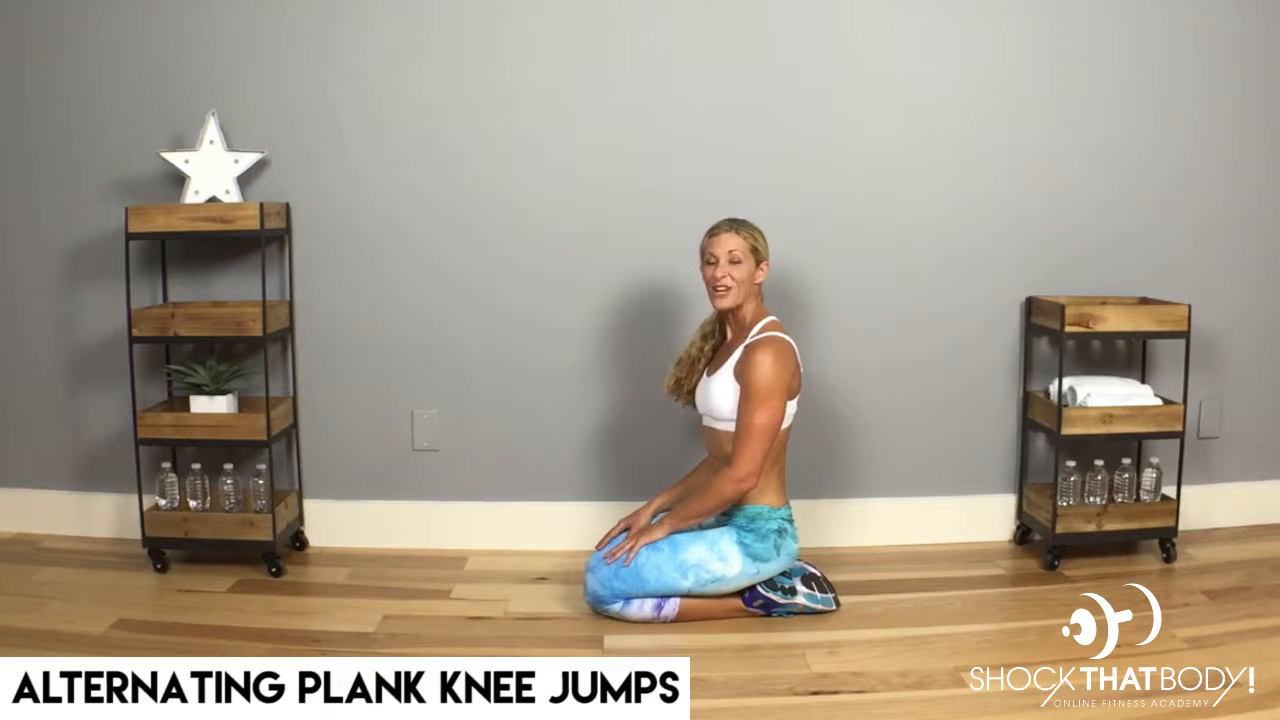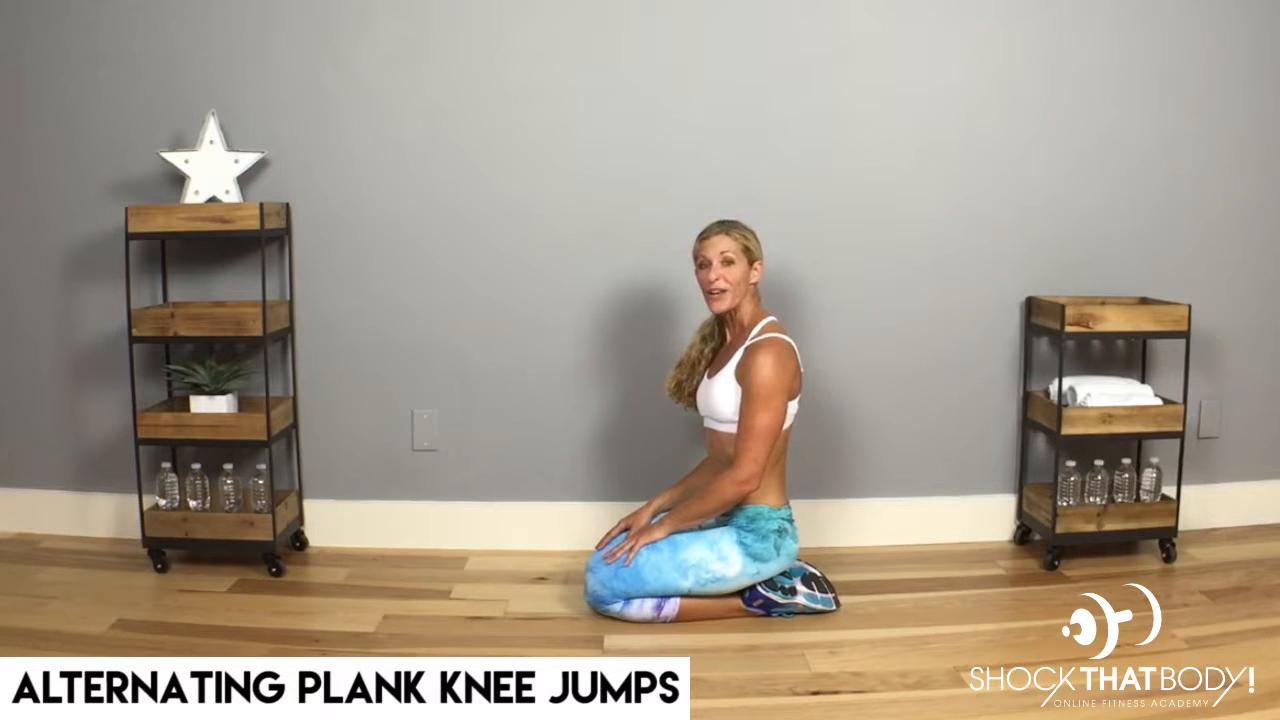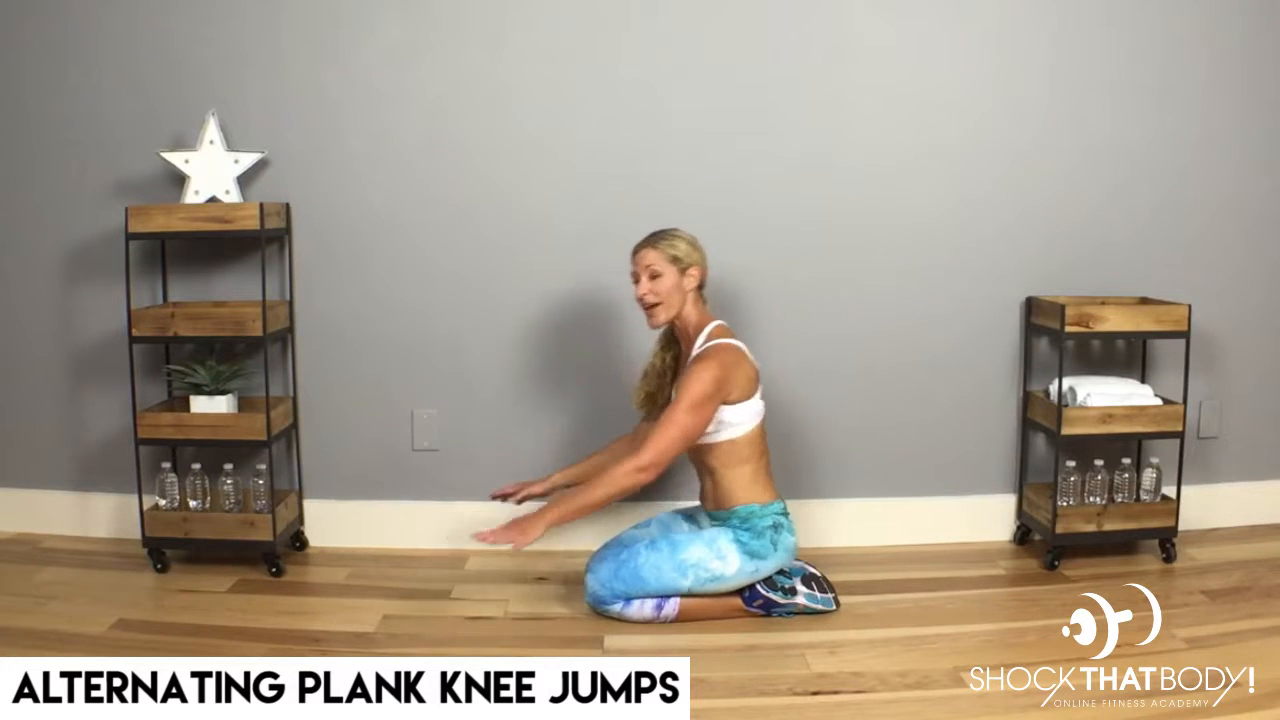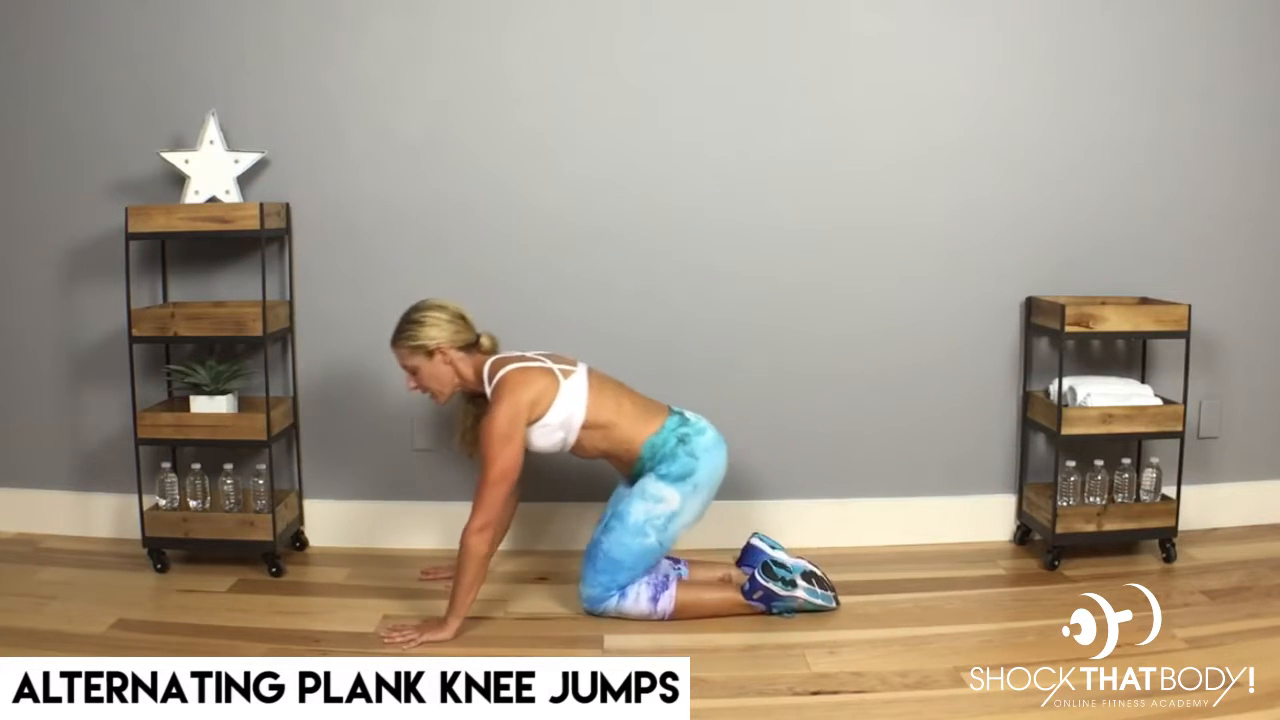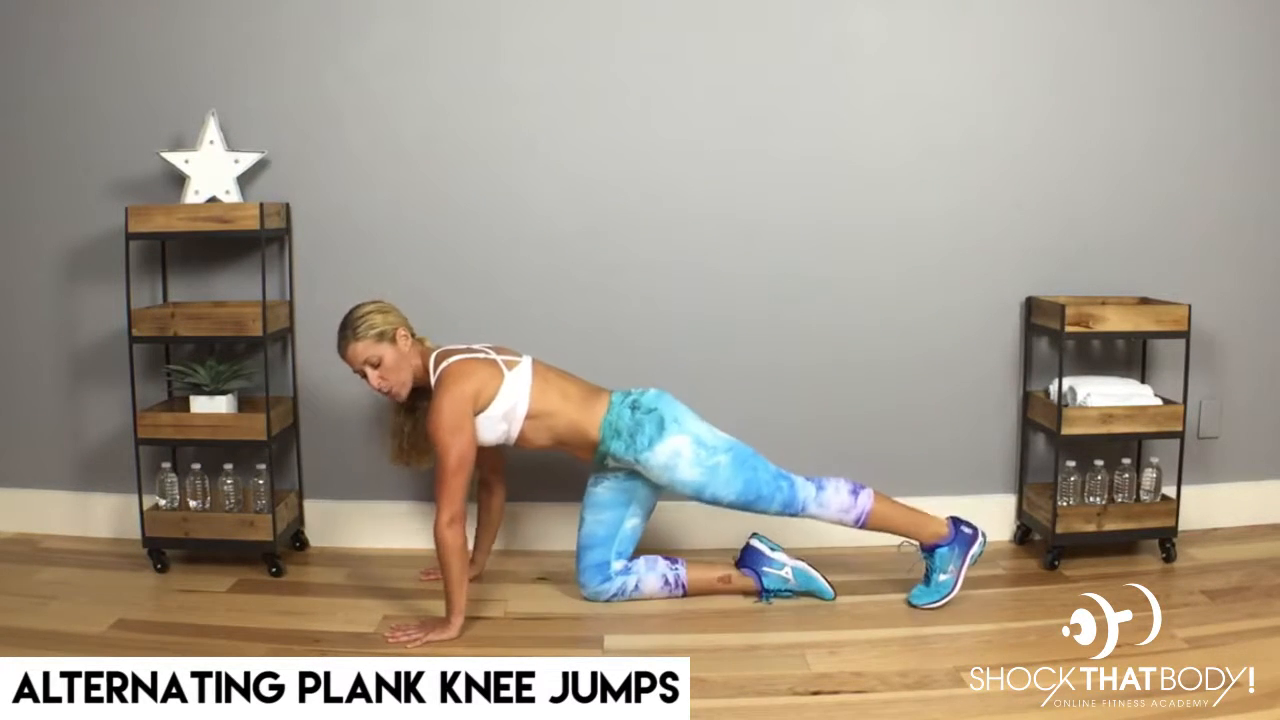
dt=1s
person 1, frame 1
left shoulder: (766, 351)
right shoulder: (725, 340)
left elbow: (742, 474)
left wrist: (664, 524)
right wrist: (654, 506)
left hip: (755, 533)
right hip: (727, 518)
left knee: (604, 585)
right knee: (605, 561)
left ankle: (760, 598)
right ankle: (771, 578)
person 1, frame 2
left shoulder: (767, 353)
right shoulder: (722, 342)
left elbow: (744, 476)
left wrist: (664, 525)
right wrist: (653, 507)
left hip: (756, 533)
right hip: (727, 518)
left knee: (604, 585)
right knee: (608, 559)
left ankle: (758, 598)
right ankle: (769, 577)
person 1, frame 3
left shoulder: (714, 361)
right shoulder: (685, 348)
left elbow: (643, 466)
right elbow: (637, 440)
left wrist: (541, 521)
right wrist: (548, 484)
left hip: (752, 534)
right hip: (718, 520)
left knee: (605, 586)
right knee: (606, 566)
left ankle: (757, 598)
right ankle: (764, 572)
person 1, frame 4
left shoulder: (507, 400)
right shoulder: (503, 375)
left elbow: (482, 523)
right elbow: (505, 495)
left wrist: (450, 621)
right wrist: (474, 567)
left hip: (683, 455)
right hip: (671, 451)
left knee: (602, 594)
right knee: (614, 571)
left ankle: (764, 594)
right ankle: (753, 569)
person 1, frame 5
left shoulder: (448, 396)
right shoulder: (456, 372)
left elbow: (449, 518)
right elbow: (493, 481)
left wrist: (453, 619)
right wrist: (478, 562)
left hip: (645, 430)
right hip: (618, 456)
left knee: (787, 494)
right knee: (599, 581)
left ankle: (949, 537)
right ankle: (756, 573)
